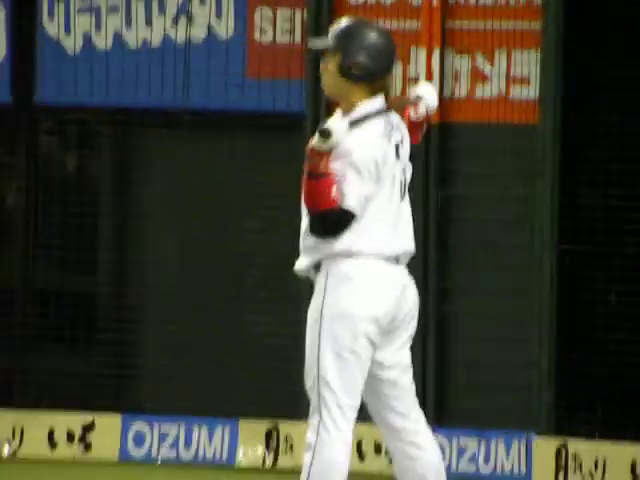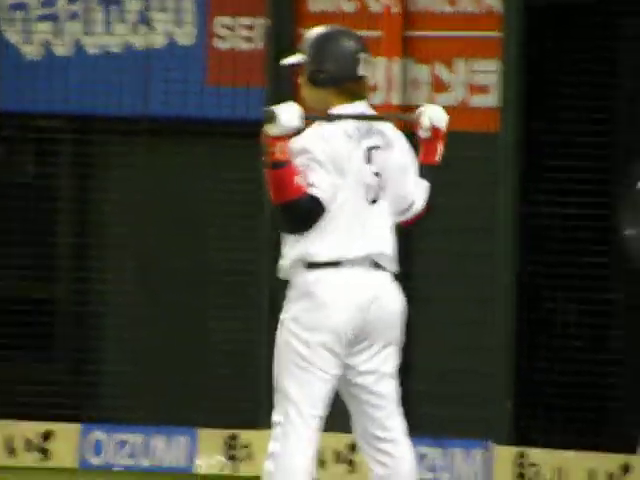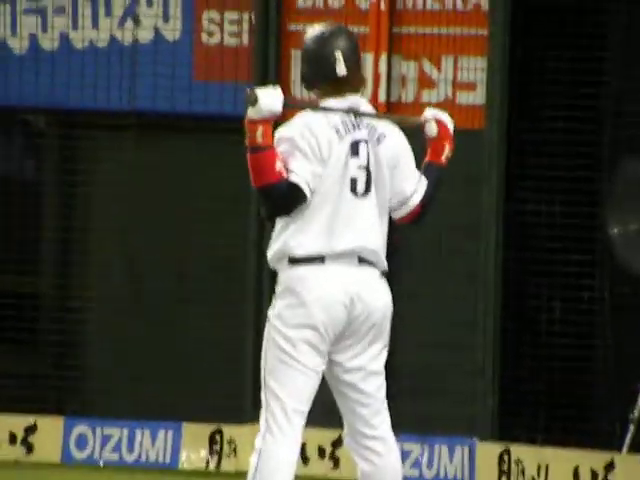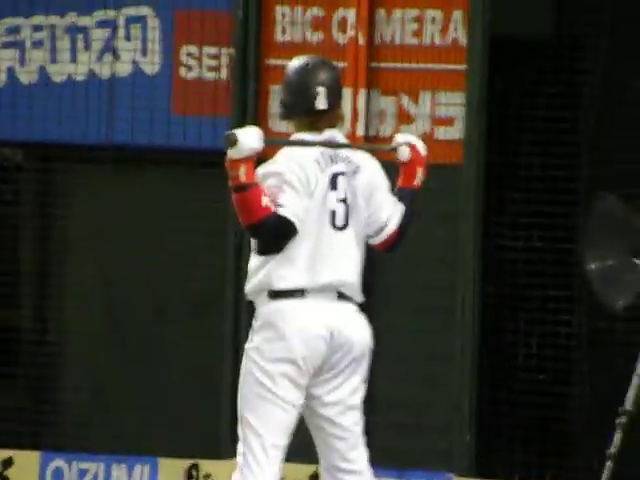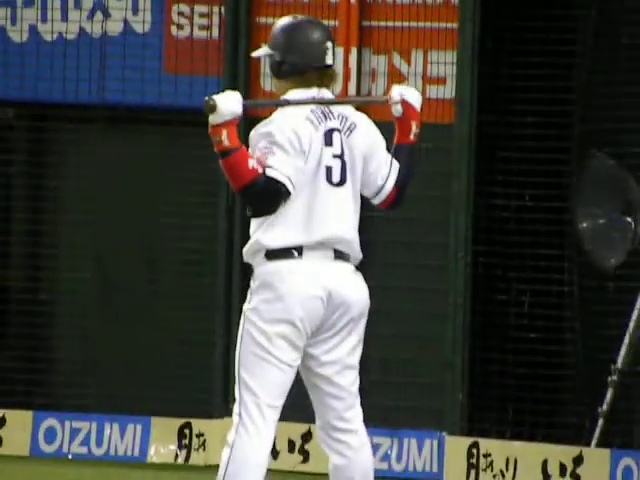
dt=0.5s
person 1, frame 1
left shoulder: (353, 138)
right shoulder: (391, 124)
left elbow: (328, 223)
left wrist: (319, 155)
left hip: (351, 284)
right hip: (393, 283)
left knee: (332, 414)
right knee: (402, 416)
person 1, frame 2
left shoulder: (320, 137)
right shoulder: (392, 137)
left elbow: (297, 216)
right elbow: (412, 210)
left wrist: (277, 145)
right wrist: (432, 144)
left hip: (323, 291)
right hip: (379, 291)
left knee: (296, 422)
right knee: (383, 424)
person 1, frame 3
left shoulder: (306, 128)
right shoulder: (390, 135)
left elbow: (279, 200)
right elbow: (412, 210)
left wrist: (259, 128)
right wrist: (439, 148)
left hip: (310, 286)
right hip: (368, 289)
left knee: (282, 417)
right knee: (371, 420)
person 1, frame 4
left shoulder: (288, 163)
right shoulder: (365, 165)
left elbow: (270, 236)
right elbow: (390, 236)
left wrist: (241, 169)
right wrist: (412, 171)
left hip: (289, 319)
right hip: (346, 321)
person 1, frame 5
left shoulder: (284, 122)
right shoulder: (358, 124)
left elbow: (262, 197)
right elbow: (392, 193)
left wrist: (224, 132)
right wrist: (407, 124)
left hip: (287, 279)
right hip: (343, 282)
left knee: (254, 414)
right knee: (343, 416)
